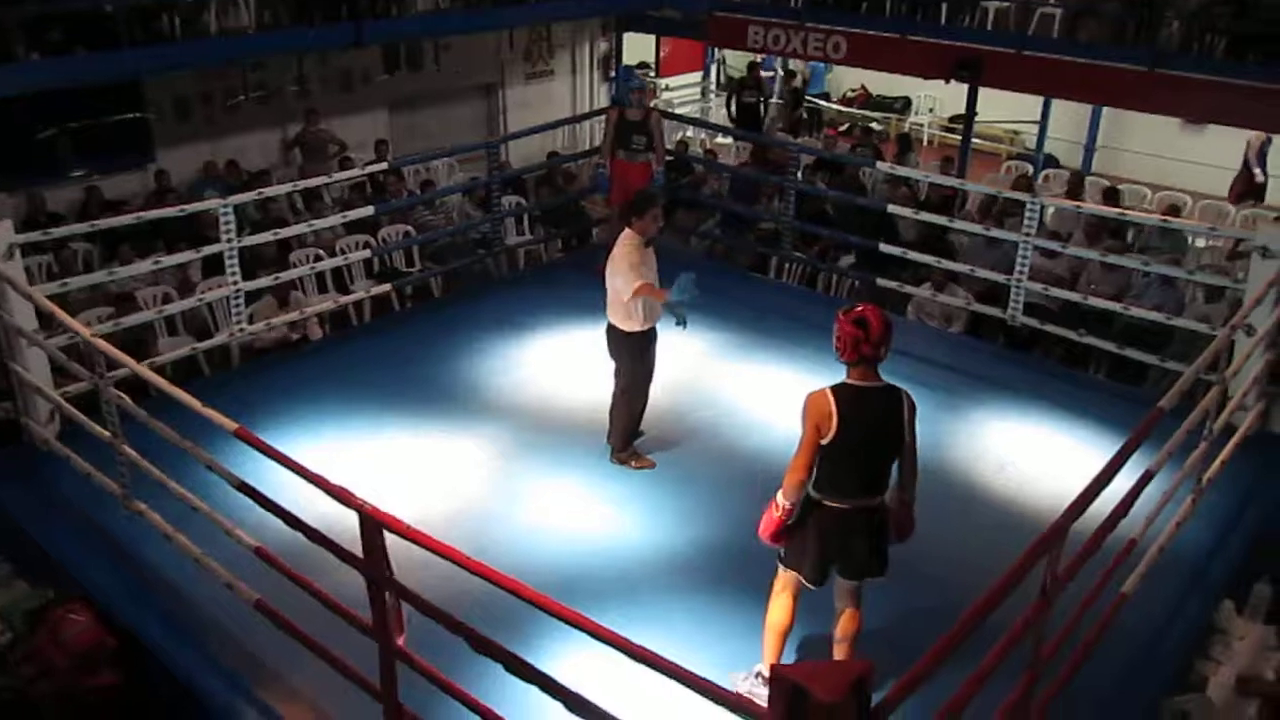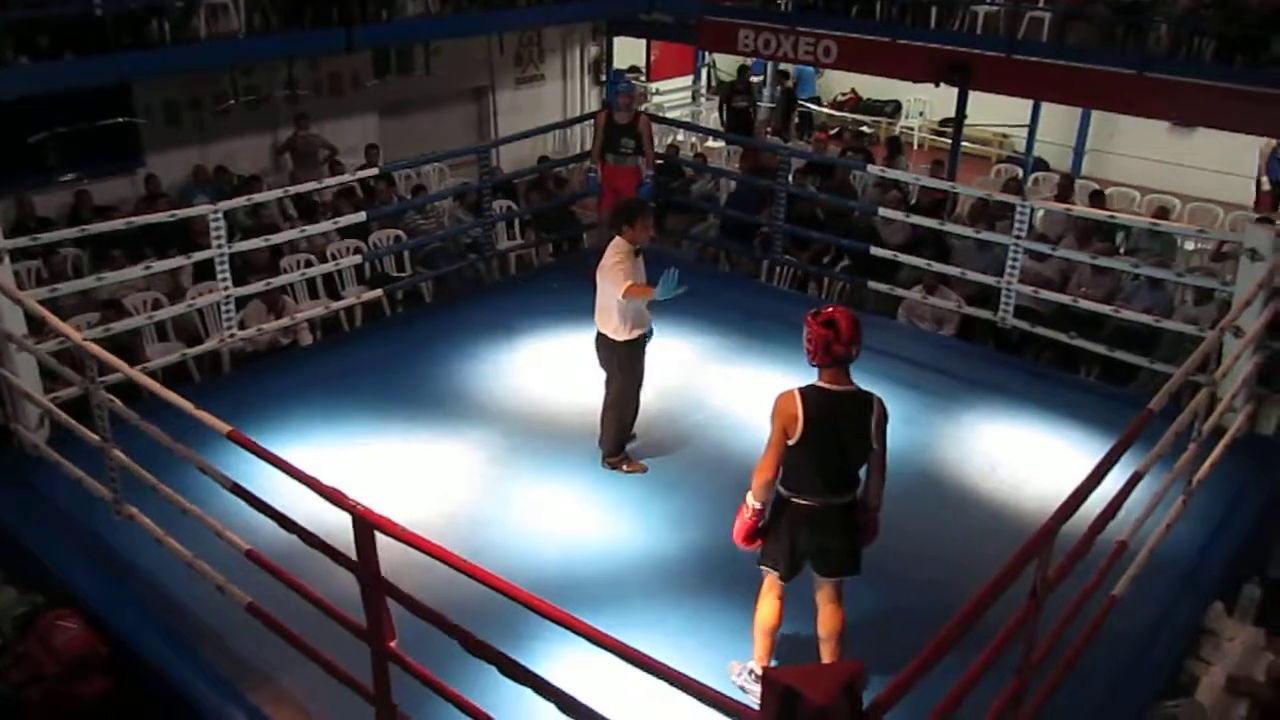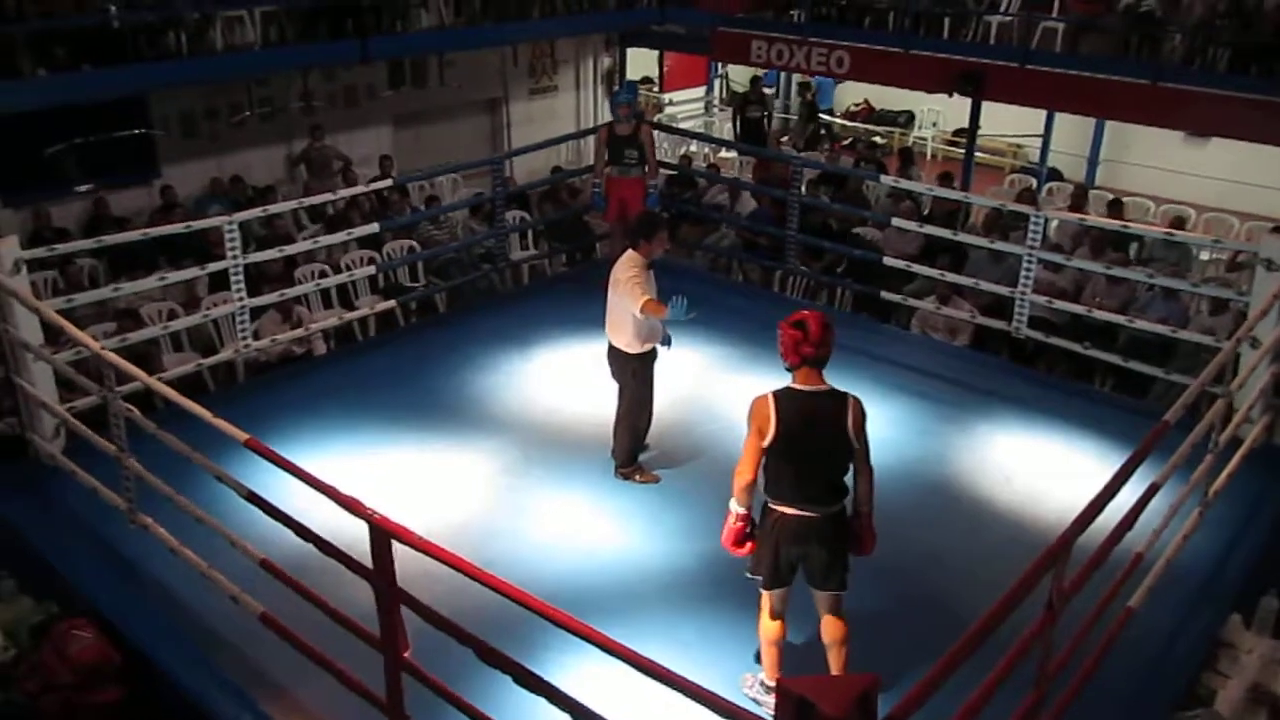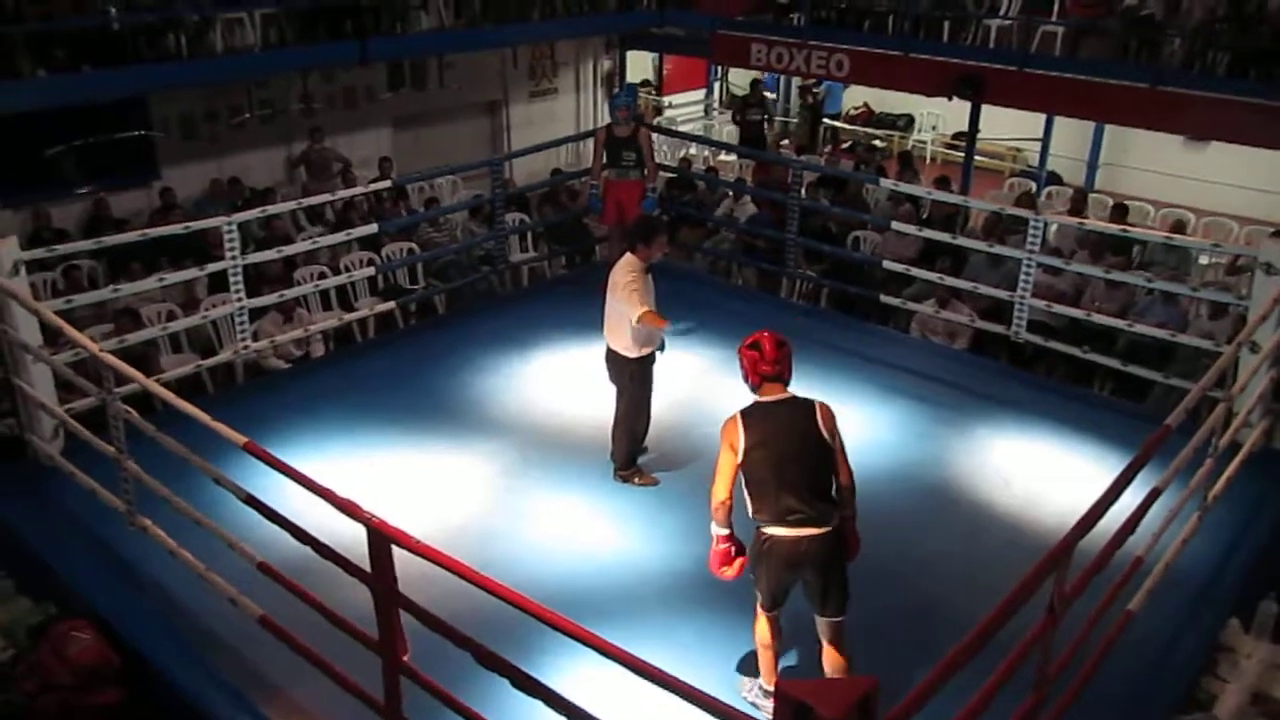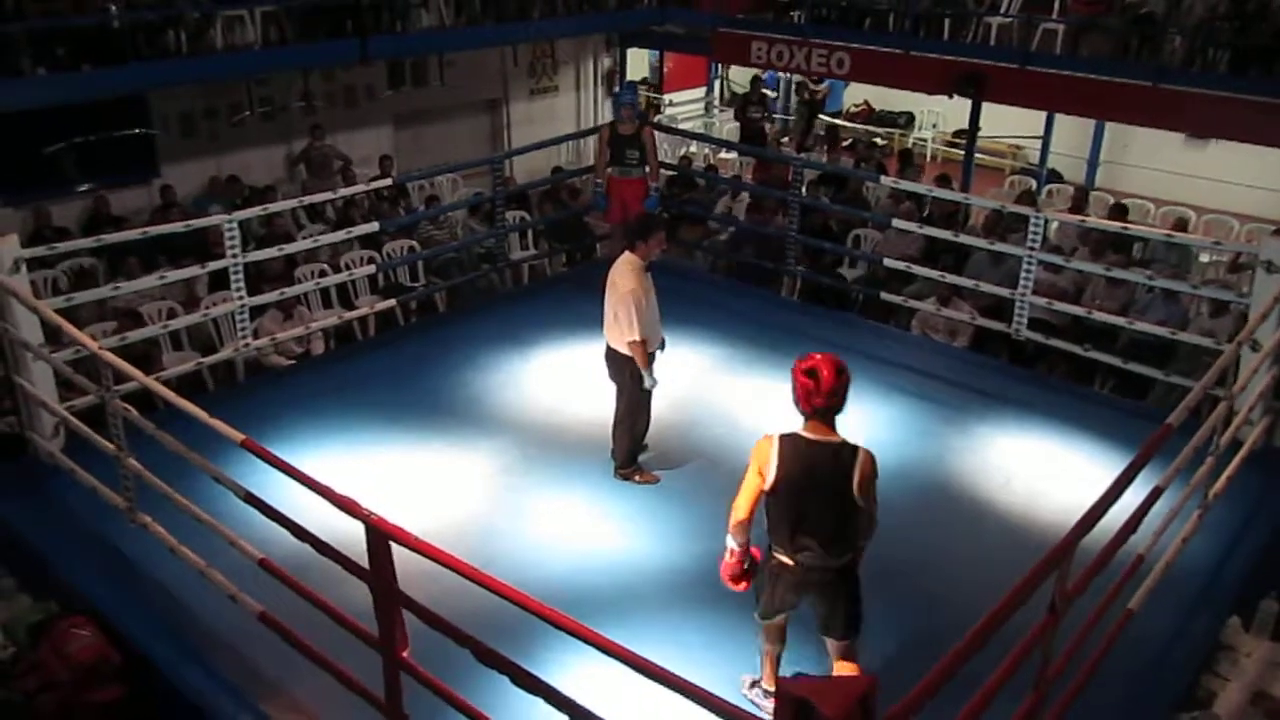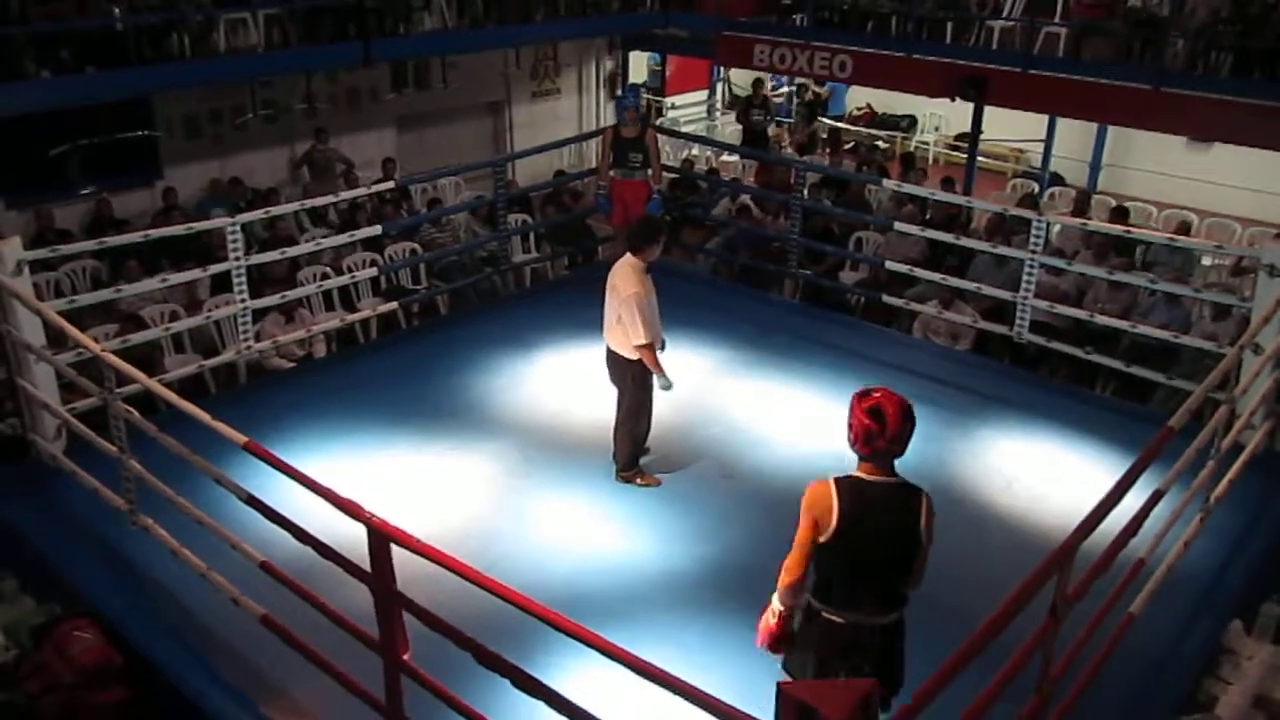
dt=0.4s
person 1, frame 1
left shoulder: (822, 402)
right shoulder: (903, 403)
left elbow: (800, 470)
right elbow: (908, 468)
left wrist: (782, 506)
right wrist: (901, 505)
left hip: (823, 515)
right hip: (869, 516)
left knee: (785, 588)
right knee: (849, 599)
left ankle: (766, 676)
person 1, frame 2
left shoulder: (791, 403)
right shoulder: (874, 408)
left elbow: (768, 471)
right elbow: (876, 473)
left wrist: (753, 507)
right wrist: (869, 510)
left hip: (794, 512)
right hip: (841, 514)
left knee: (772, 592)
right knee: (830, 597)
left ankle: (758, 674)
person 1, frame 3
left shoulder: (766, 407)
right shoulder: (851, 408)
left elbow: (746, 475)
right elbow: (863, 474)
left wrist: (739, 514)
right wrist: (863, 517)
left hip: (781, 521)
right hip: (830, 522)
left knee: (772, 606)
right knee: (830, 608)
left ankle: (770, 686)
person 1, frame 4
left shoulder: (736, 426)
right shoulder: (821, 412)
left elbow: (721, 498)
right elbow: (845, 482)
left wrist: (722, 536)
right wrist: (848, 524)
left hip: (774, 542)
right hip: (824, 540)
left knee: (767, 613)
right knee: (831, 632)
person 1, frame 5
left shoulder: (770, 449)
right shoulder: (862, 461)
left elbow: (740, 515)
right elbow: (866, 525)
left wrist: (737, 548)
left hip: (784, 564)
right hip: (836, 571)
left knee: (771, 624)
right knee: (844, 654)
left ankle: (767, 689)
person 1, frame 6
left shoulder: (822, 495)
right shoulder: (920, 504)
left elbow: (794, 573)
right elbow: (913, 579)
left wrist: (778, 610)
left hip: (827, 625)
right hip: (883, 631)
person 2, frame 1
left shoulder: (642, 243)
right shoulder: (627, 253)
right elbow: (639, 288)
left wrist: (669, 305)
right wrist: (669, 296)
left hip: (640, 329)
right hip: (630, 334)
left knee: (636, 386)
right knee: (631, 390)
left ankle: (621, 431)
right ankle: (622, 450)
person 2, frame 2
left shoulder: (632, 251)
right shoulder: (615, 261)
right elbow: (628, 290)
left wrist: (644, 321)
right wrist: (658, 294)
left hip: (629, 335)
right hip: (618, 342)
left knee: (626, 392)
right knee: (622, 397)
left ankle: (613, 436)
right ankle: (613, 455)
person 2, frame 3
left shoulder: (636, 261)
right shoulder: (630, 274)
right elbow: (643, 305)
left wrist: (660, 328)
right wrist: (670, 314)
left hip: (635, 347)
right hip: (631, 354)
left knee: (633, 404)
right knee: (635, 408)
left ankle: (625, 446)
right ankle: (626, 465)
person 2, frame 4
left shoulder: (635, 266)
right shoulder: (628, 278)
right elbow: (641, 313)
left wrist: (656, 334)
right wrist: (668, 327)
left hip: (633, 351)
right hip: (630, 358)
left knee: (631, 407)
right knee: (633, 412)
left ankle: (626, 448)
right ankle: (625, 468)
person 2, frame 5
left shoulder: (630, 263)
right shoulder: (630, 282)
right elbow: (634, 339)
left wrist: (656, 335)
right wrist: (647, 372)
left hip: (624, 351)
right hip: (628, 357)
left knee: (631, 407)
right knee: (634, 410)
left ankle: (625, 445)
right ankle: (626, 466)
person 2, frame 6
left shoulder: (626, 265)
right shoulder: (632, 287)
right elbow: (641, 342)
left wrist: (656, 336)
right wrist: (660, 374)
left hip: (621, 352)
right hip: (630, 360)
left knee: (630, 409)
right knee: (635, 413)
left ankle: (627, 448)
right ankle: (627, 469)
person 3, frame 1
left shoulder: (653, 117)
right shoulder: (615, 114)
left elbow: (659, 147)
right elbow: (607, 143)
left wrist: (659, 174)
left hip: (642, 168)
right hip: (619, 166)
right knee: (615, 209)
person 3, frame 2
left shoulder: (642, 120)
right shoulder: (603, 117)
left elbow: (649, 152)
right elbow: (597, 147)
left wrist: (648, 179)
right wrist: (593, 174)
left hip: (631, 173)
right hip: (609, 171)
right knee: (605, 216)
person 3, frame 3
left shoulder: (643, 130)
right shoulder: (605, 131)
left elbow: (651, 161)
right elbow: (600, 161)
left wrist: (653, 190)
right wrist: (596, 189)
left hip: (636, 184)
right hip: (614, 184)
right knee: (615, 228)
person 3, frame 4
left shoulder: (641, 133)
right shoulder: (603, 133)
left elbow: (650, 165)
right elbow: (597, 164)
left wrist: (651, 194)
right wrist: (594, 192)
left hip: (634, 187)
right hip: (612, 187)
right knee: (613, 230)
person 3, frame 5
left shoulder: (645, 131)
right shoulder: (607, 131)
left elbow: (653, 163)
right elbow: (601, 162)
left wrist: (654, 192)
right wrist: (599, 189)
left hip: (637, 184)
right hip: (615, 184)
right knee: (615, 226)
person 3, frame 6
left shoulder: (648, 133)
right shoulder: (610, 133)
left elbow: (655, 166)
right elbow: (604, 164)
left wrist: (656, 195)
right wrist: (601, 192)
left hip: (640, 187)
right hip: (617, 185)
right knee: (617, 228)
